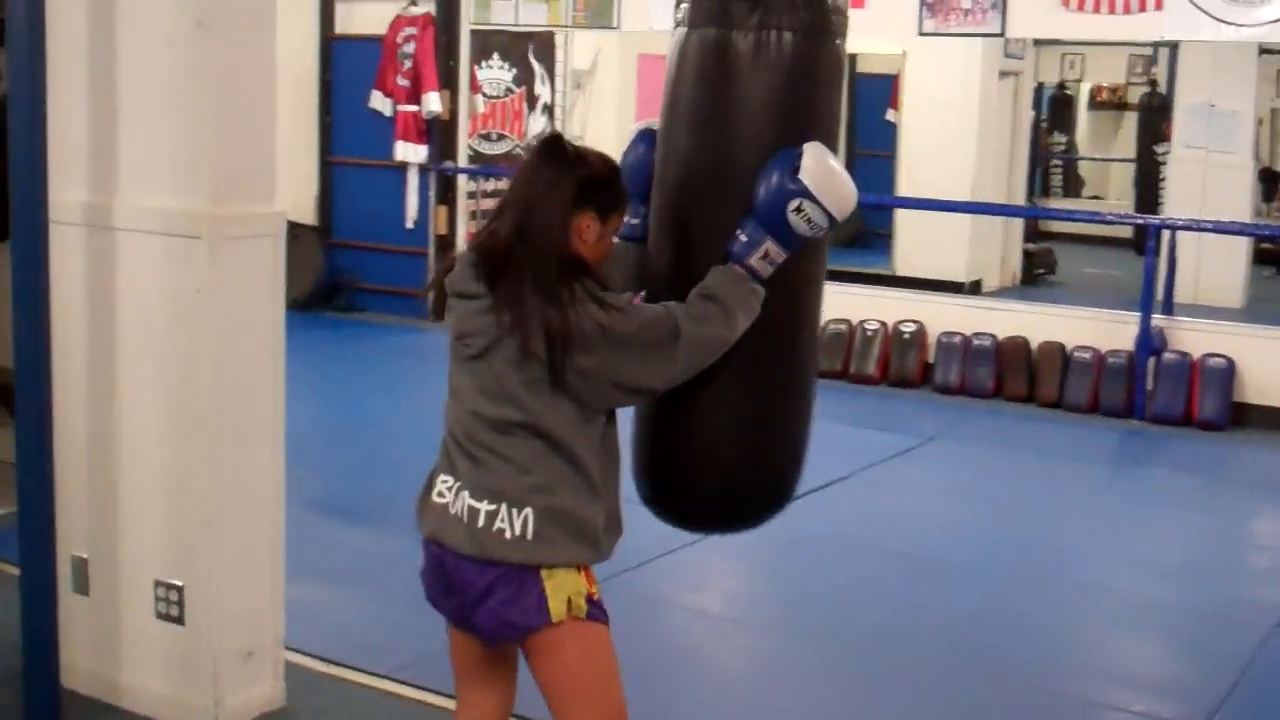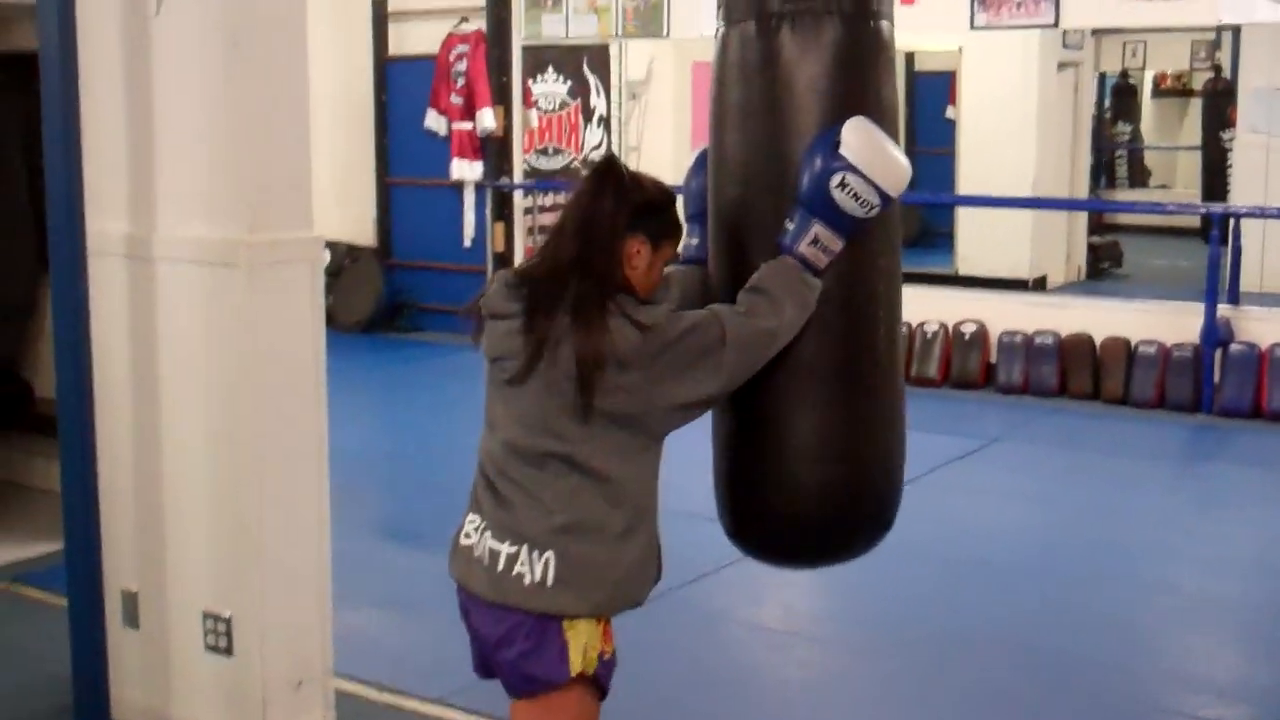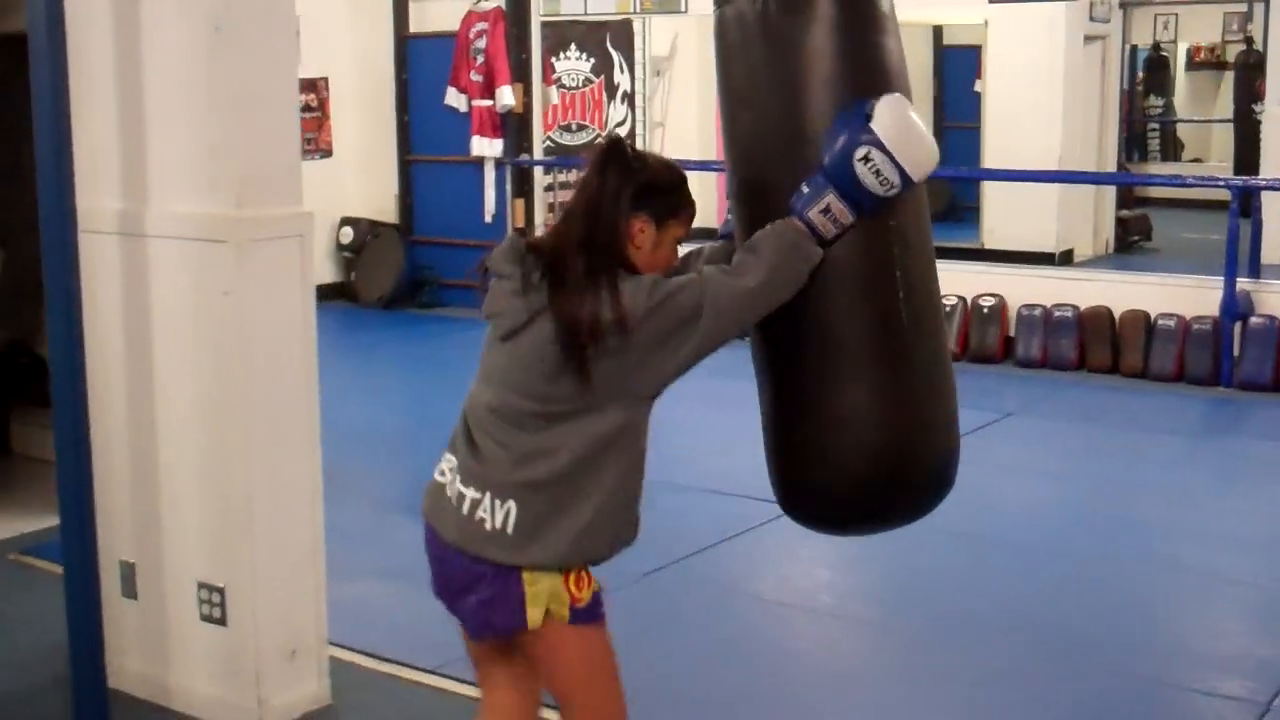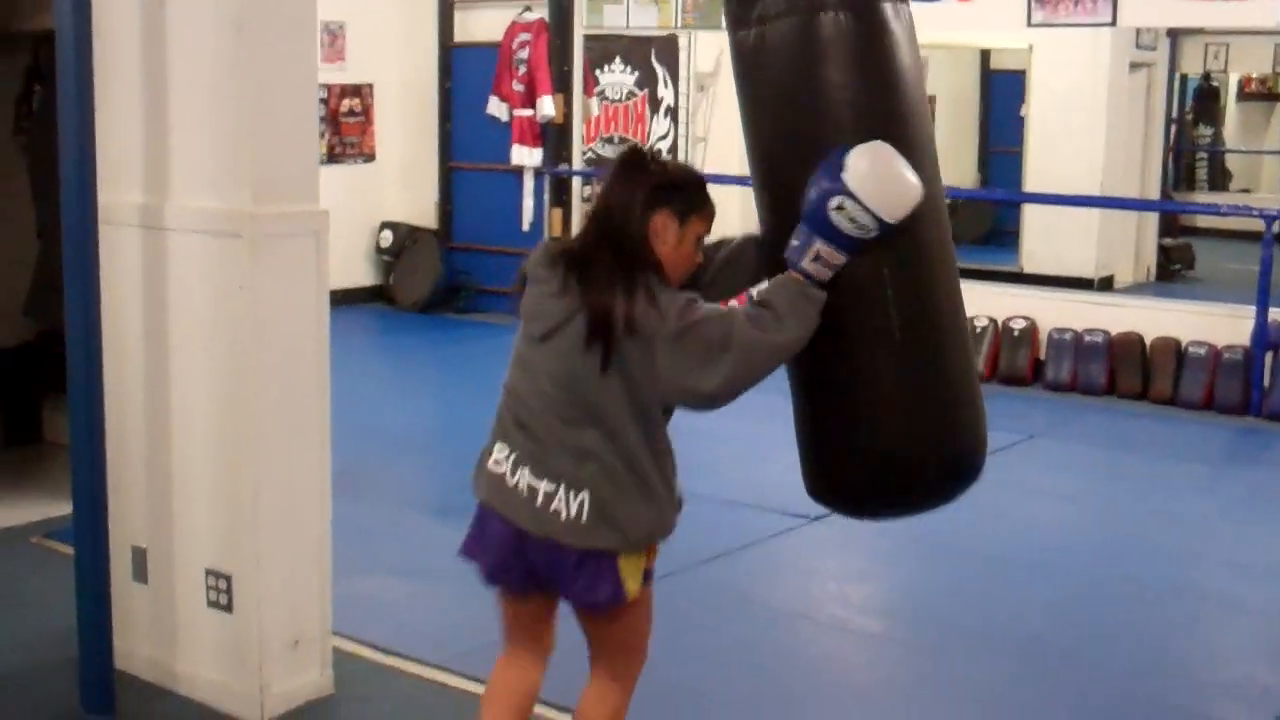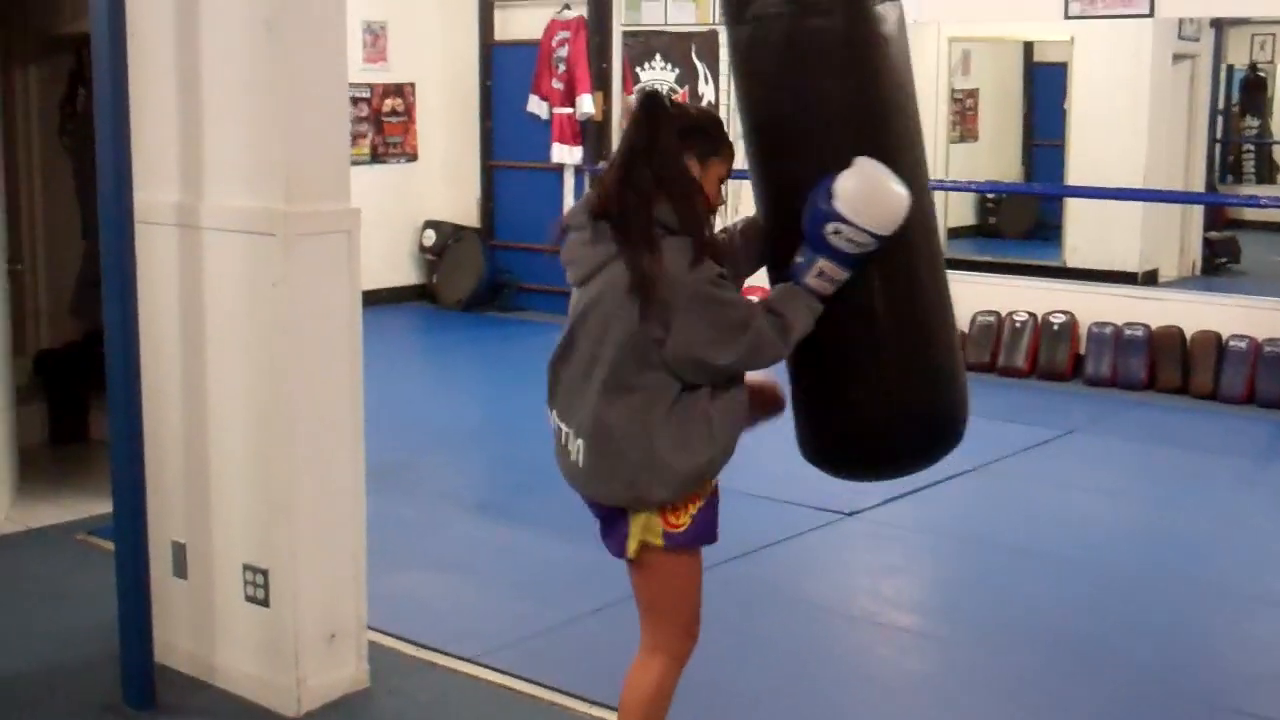
dt=0.3s
person 1, frame 1
left shoulder: (480, 284)
right shoulder: (578, 316)
right elbow: (687, 337)
left wrist: (640, 221)
right wrist: (763, 246)
left hip: (455, 534)
right hip: (529, 551)
person 1, frame 2
left shoulder: (525, 312)
right shoulder: (620, 342)
right elbow: (743, 333)
left wrist: (702, 251)
right wrist: (815, 237)
left hip: (488, 569)
right hip: (554, 590)
person 1, frame 3
left shoulder: (533, 278)
right shoulder: (620, 310)
right elbow: (733, 291)
left wrist: (751, 233)
right wrist: (827, 205)
left hip: (459, 523)
right hip: (525, 549)
person 1, frame 4
left shoulder: (559, 274)
right shoulder: (647, 311)
left elbow: (703, 284)
right elbow: (751, 341)
left wrist: (783, 246)
right wrist: (820, 251)
left hip: (507, 500)
right hip: (593, 527)
left knee: (523, 653)
right knee: (615, 672)
person 1, frame 5
left shoulder: (612, 235)
right shoulder: (666, 264)
left elbow: (715, 260)
right elbow: (754, 338)
right wrist: (821, 265)
left hip: (607, 440)
right hip: (641, 466)
left knee: (765, 398)
right knee: (669, 643)
